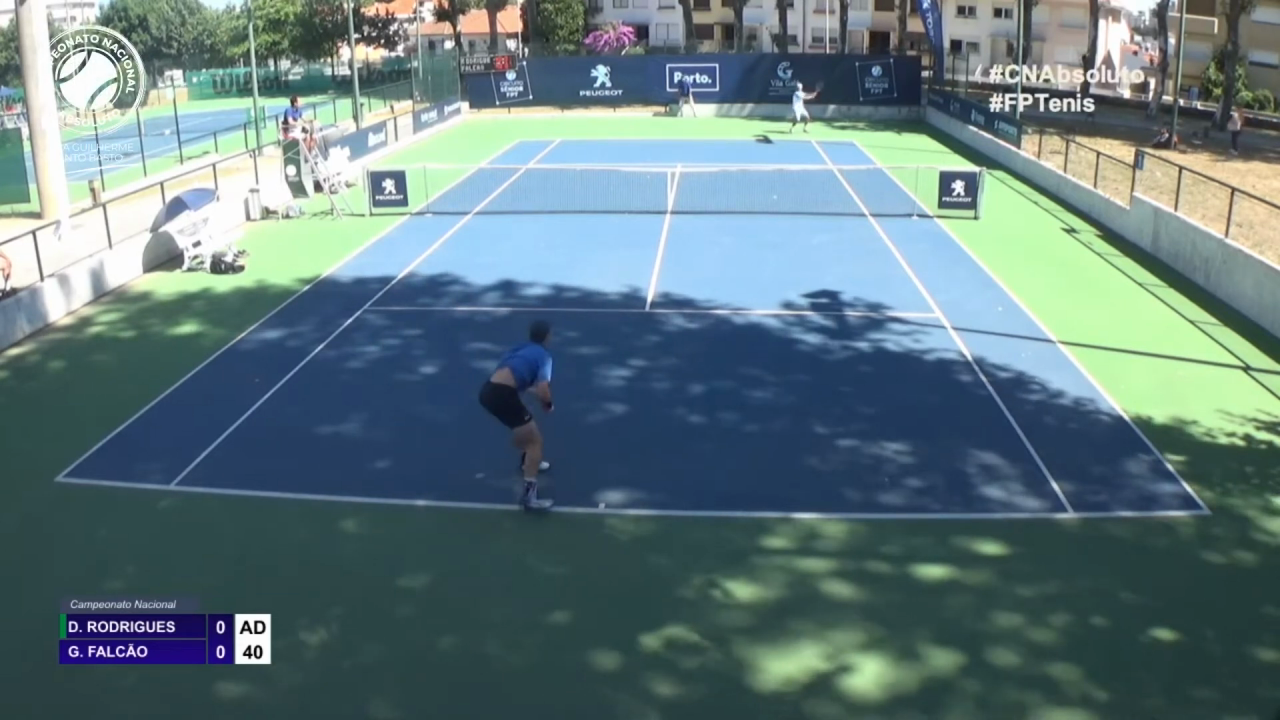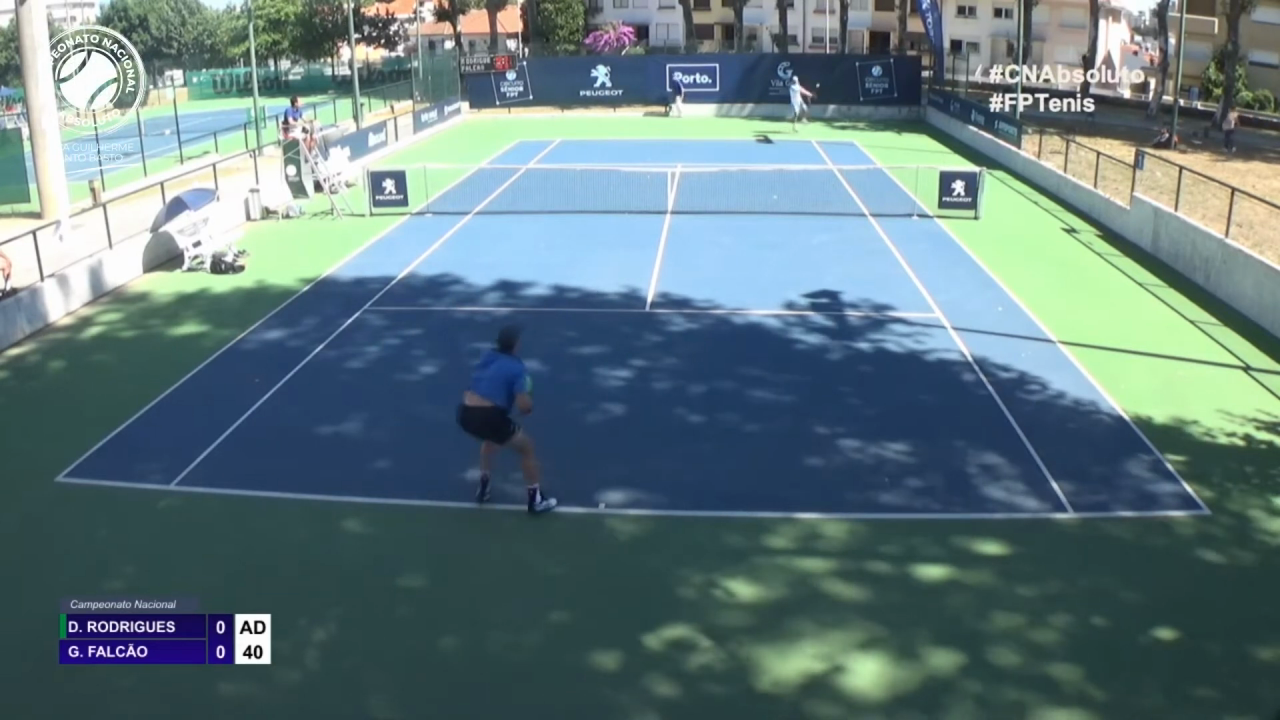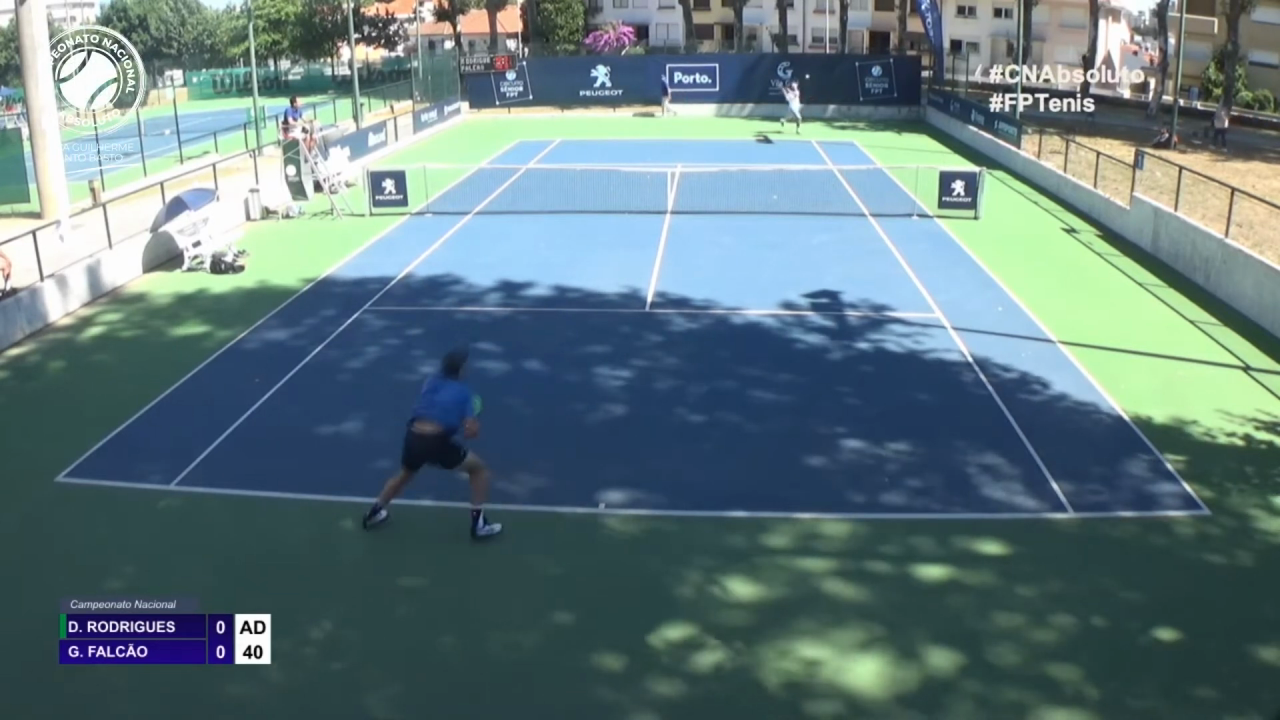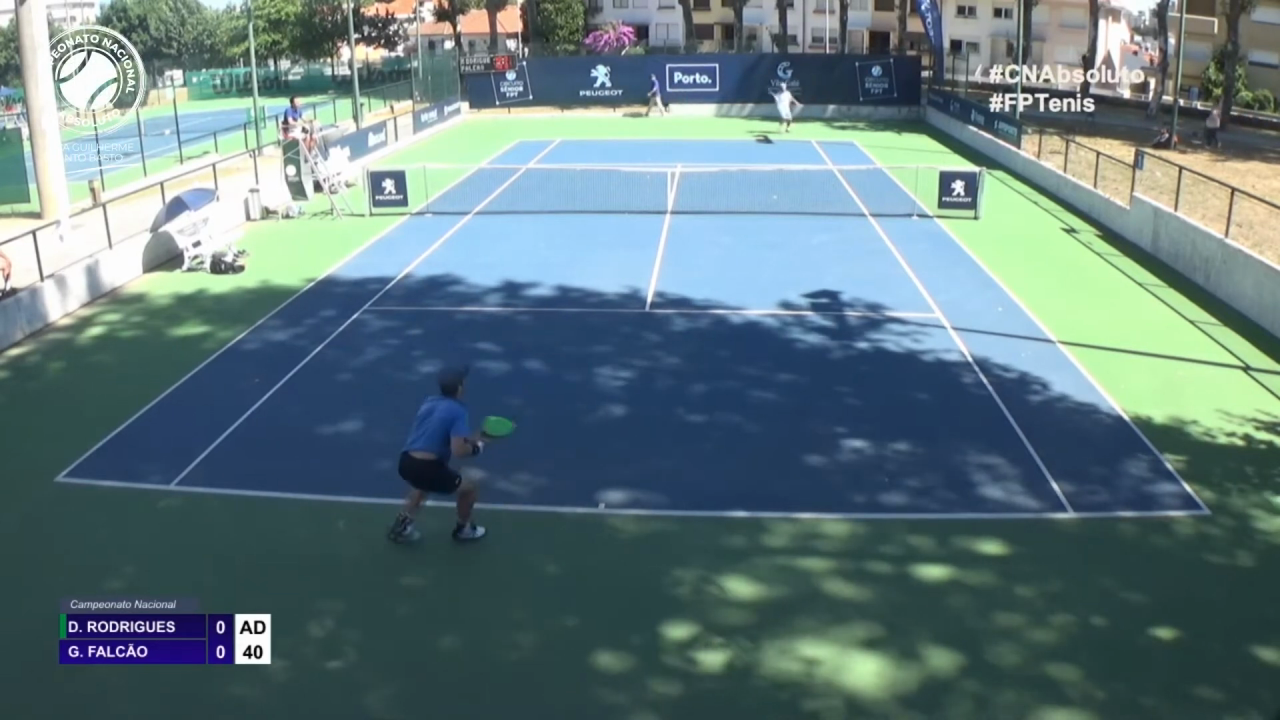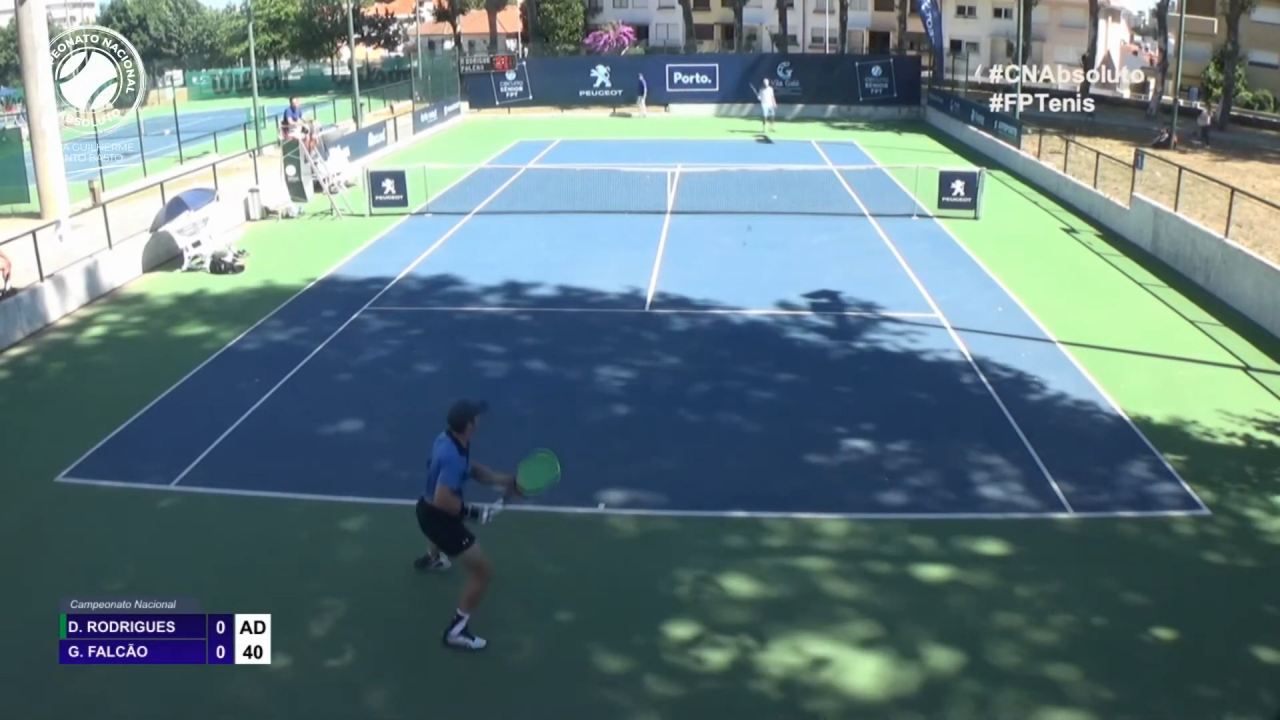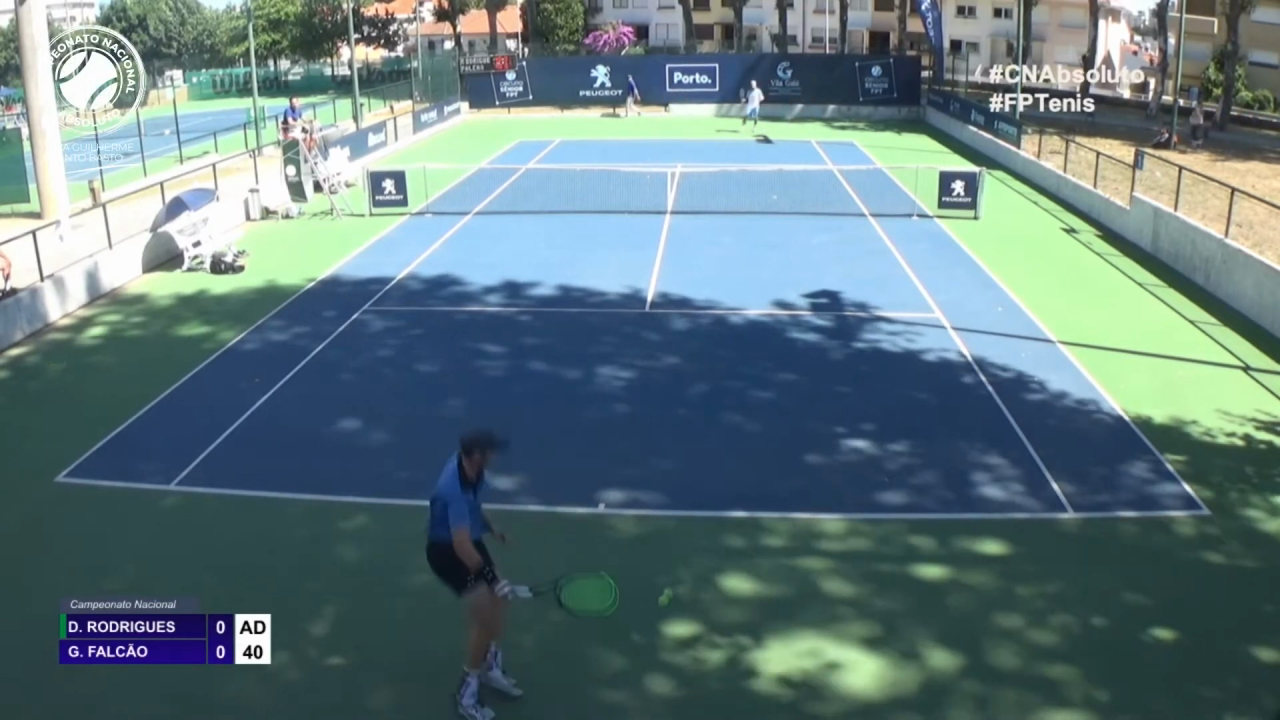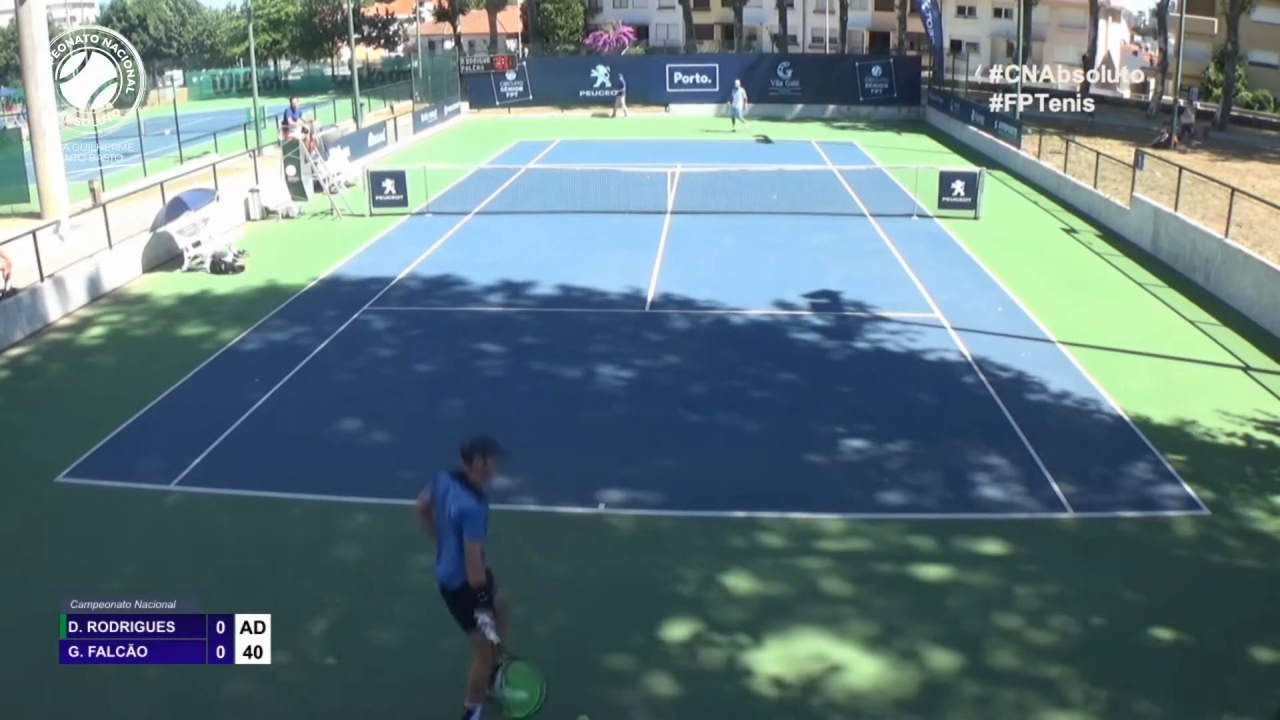
dt=0.3s
person 1, frame 1
left shoulder: (520, 349)
right shoulder: (543, 356)
right elbow: (543, 392)
left wrist: (531, 387)
right wrist: (549, 404)
left hip: (488, 390)
right hip: (502, 395)
left knee: (526, 421)
right knee: (535, 442)
left ankle: (527, 462)
right ankle: (529, 496)
person 1, frame 2
left shoulder: (487, 357)
right shoulder: (516, 367)
right elbow: (523, 406)
right wrist: (527, 407)
left hip: (465, 413)
right hip: (488, 415)
left knee: (491, 439)
right knee: (526, 450)
left ankle: (484, 487)
right ankle: (535, 499)
person 1, frame 3
left shoulder: (430, 383)
right shoulder: (463, 392)
right elbow: (472, 430)
right wrist: (472, 426)
left hip: (414, 439)
right hip: (436, 443)
left knee: (405, 475)
right knee: (479, 469)
left ankle: (376, 512)
right ankle: (479, 523)
person 1, frame 4
left shoulder: (430, 403)
right shoulder: (459, 411)
right elbow: (459, 451)
left wrist: (473, 438)
right wrist: (475, 448)
left hip: (406, 463)
right hip: (428, 470)
left knee: (425, 488)
right knee: (468, 489)
left ankle: (401, 526)
right ankle: (464, 529)
person 1, frame 5
left shoulder: (448, 439)
right shoulder: (453, 456)
left elbow: (472, 469)
right elbow: (441, 500)
left wrist: (504, 480)
right wrist: (471, 512)
left hip: (428, 510)
right hip: (437, 516)
left knee: (456, 528)
right knee: (483, 572)
left ankle: (431, 559)
right ankle: (457, 629)
person 1, frame 6
left shoulder: (465, 463)
right shoulder: (457, 487)
right elbow: (462, 544)
left wrist: (489, 525)
right wrist: (491, 578)
left hip: (469, 544)
right hip: (447, 552)
left knee: (495, 607)
right knee: (487, 614)
left ankle: (489, 670)
right ankle: (467, 695)
person 1, frame 7
left shoulder: (446, 479)
right shoulder: (472, 505)
left elbow: (421, 508)
right elbow: (472, 559)
right wrist: (482, 604)
left hip: (452, 572)
right hip: (462, 583)
left knee: (499, 613)
right knee: (486, 650)
left ankle: (492, 675)
